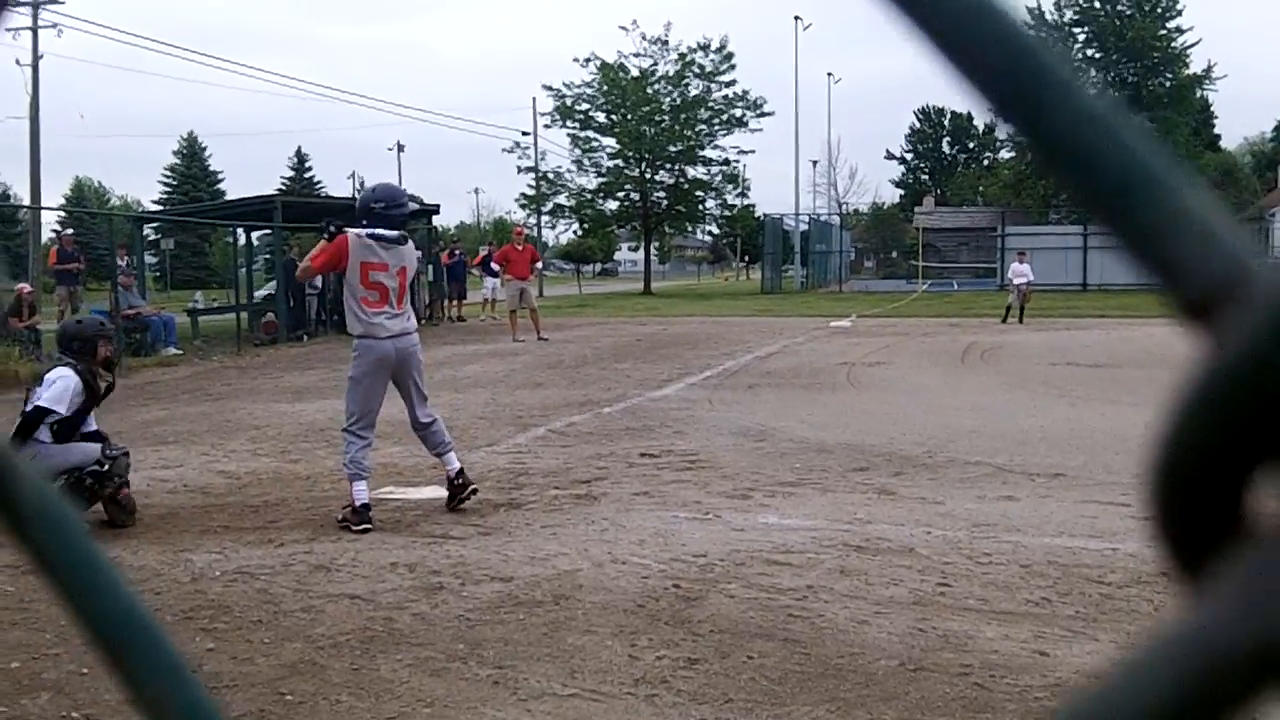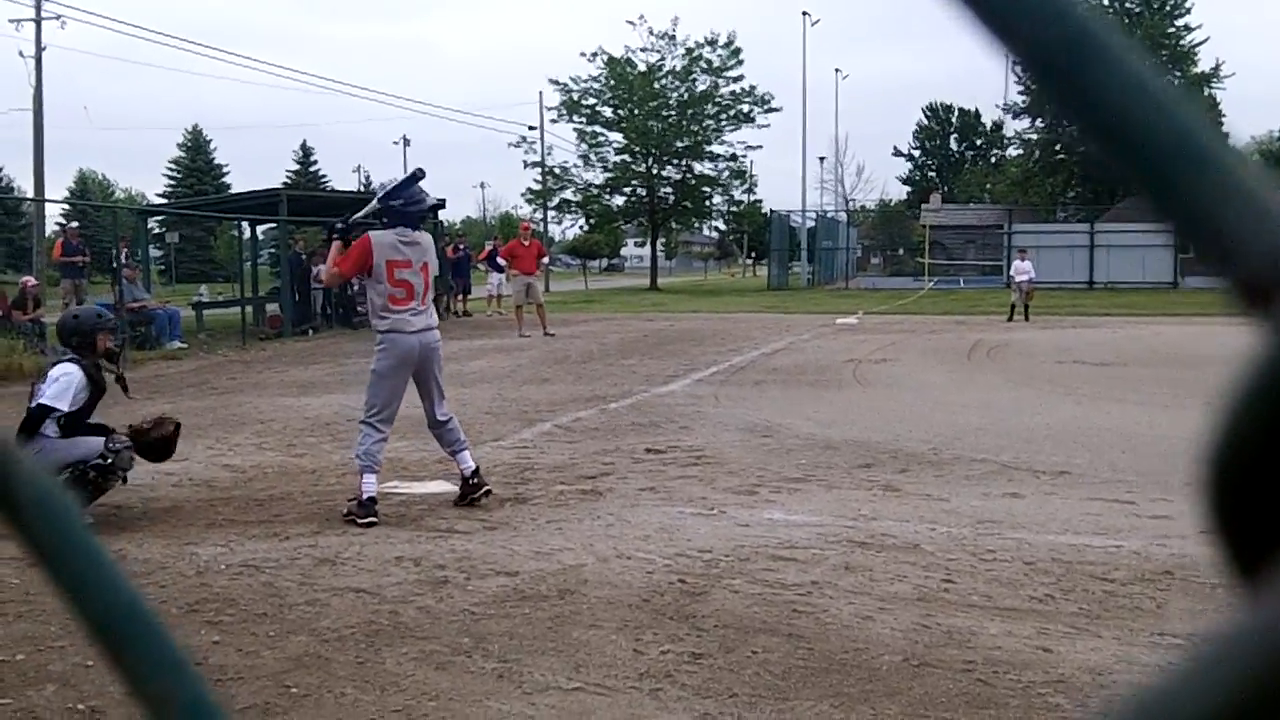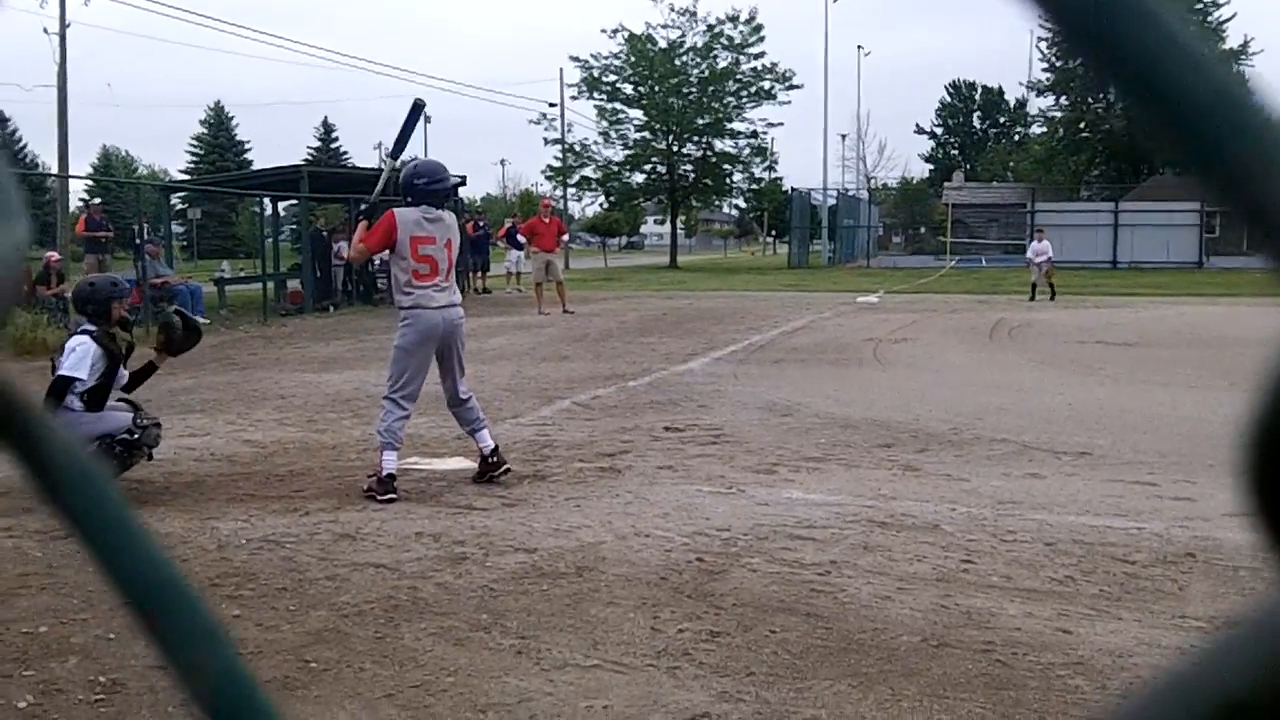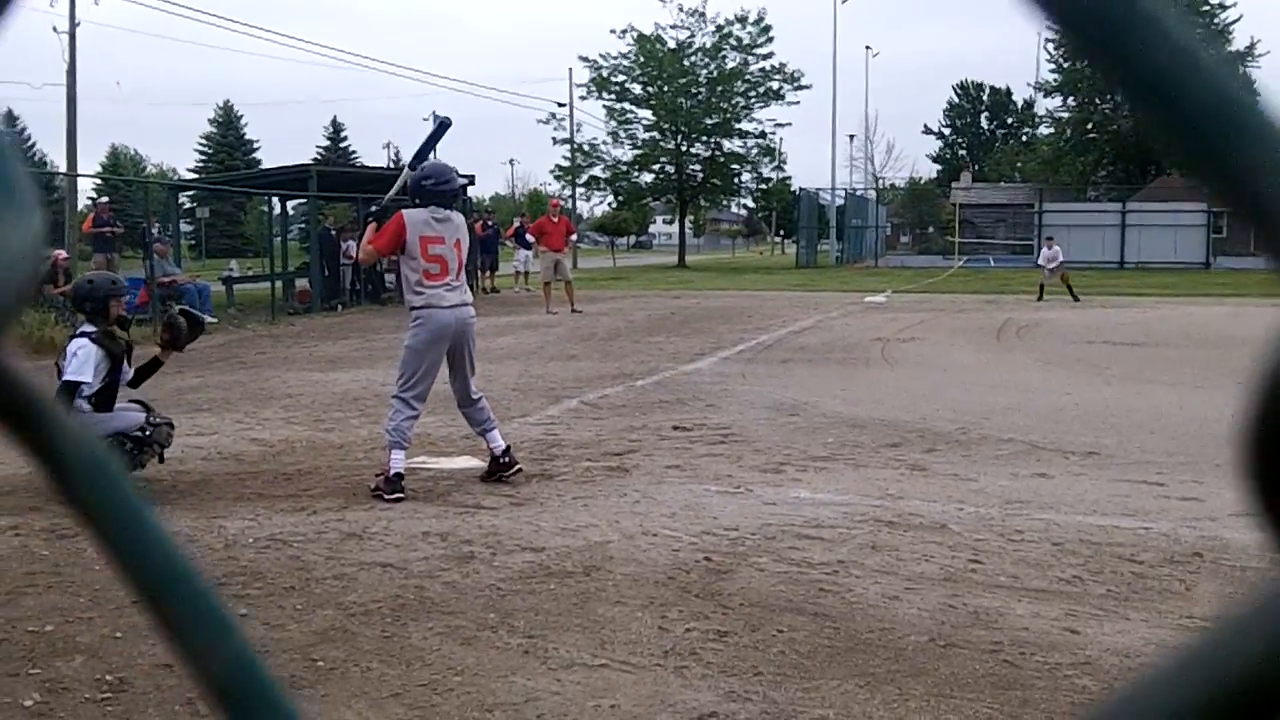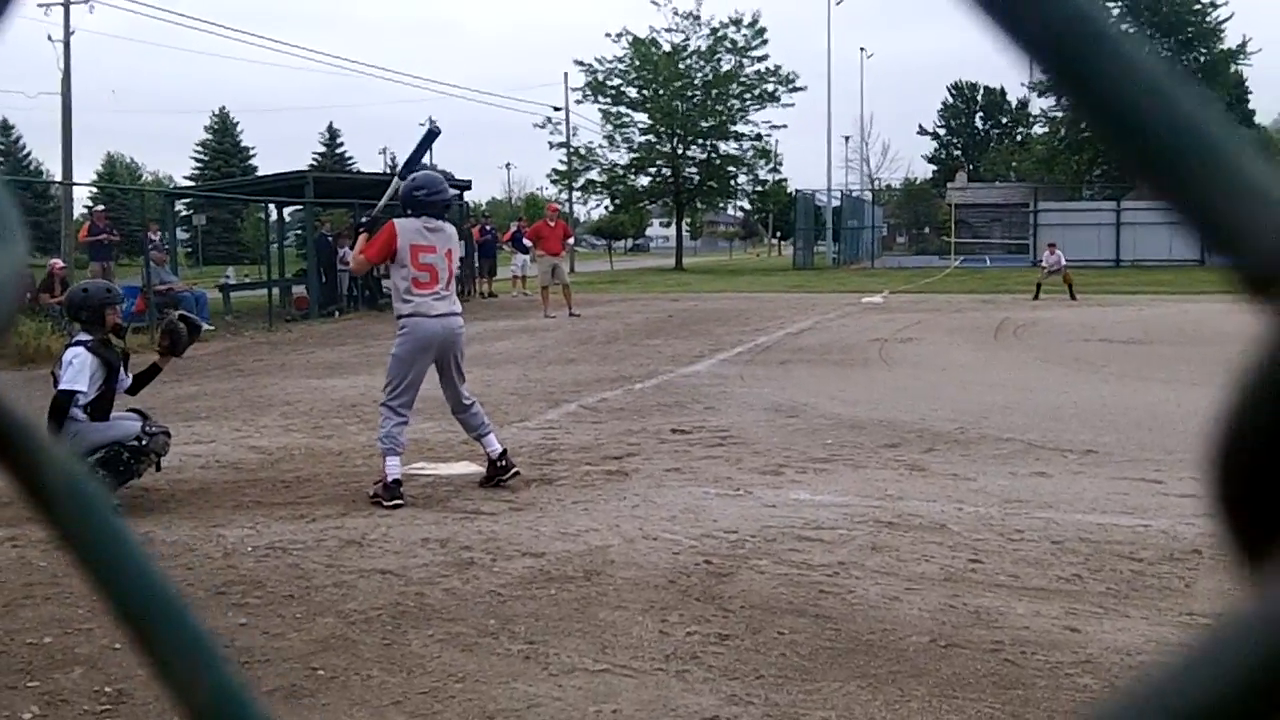
dt=0.3s
person 1, frame 1
left shoulder: (349, 243)
right shoulder: (407, 249)
left elbow: (304, 272)
left wrist: (325, 240)
left hip: (370, 345)
right hip: (407, 341)
left knee: (358, 427)
right knee: (423, 415)
left ankle: (359, 506)
right ankle: (457, 477)
person 1, frame 2
left shoulder: (372, 241)
right shoulder: (427, 242)
left elbow: (331, 279)
left wrist: (337, 240)
left hip: (394, 341)
right hip: (429, 337)
left knee: (375, 421)
right knee: (438, 412)
left ankle: (366, 500)
right ankle: (472, 477)
person 1, frame 3
left shoulder: (397, 219)
right shoulder: (450, 221)
left elbow: (356, 255)
left wrist: (363, 219)
left hip: (418, 318)
right hip: (452, 315)
left knee: (398, 397)
right knee: (458, 391)
left ankle: (386, 476)
right ankle: (491, 456)
person 1, frame 4
left shoulder: (406, 220)
right shoulder: (459, 221)
left elbow: (365, 257)
left wrist: (372, 222)
left hip: (429, 317)
right hip: (464, 314)
left knee: (408, 397)
right knee: (467, 391)
left ankle: (393, 476)
right ankle: (502, 456)
person 1, frame 5
left shoulder: (397, 229)
right shoulder: (451, 233)
left elbow: (358, 266)
left wrist: (364, 231)
left hip: (416, 327)
right hip: (452, 324)
left knee: (395, 405)
right knee: (460, 398)
left ankle: (391, 482)
right ankle: (499, 459)
person 2, frame 1
left shoulder: (87, 380)
right shoulder: (68, 377)
left elbow: (90, 434)
right elbow: (33, 417)
left wrist: (115, 484)
left hip: (45, 451)
right hip: (33, 454)
left knee: (99, 443)
right knee: (116, 458)
person 2, frame 2
left shoulder: (90, 370)
right shoulder: (72, 372)
left elbow: (79, 426)
right elbow: (38, 413)
left wrist: (124, 436)
left hip: (53, 445)
right hip: (40, 449)
right knee: (120, 451)
person 2, frame 3
left shoulder: (106, 339)
right shoulder: (86, 343)
left elbow: (126, 384)
right elbow: (58, 388)
left wrist: (158, 359)
left hip: (82, 417)
right hip: (68, 423)
left knee: (129, 410)
right knee: (147, 428)
person 2, frame 4
left shoulder: (109, 339)
right shoulder: (87, 344)
left elbow: (132, 380)
right elbow: (66, 393)
left wrist: (164, 354)
left hip: (94, 416)
right hip: (79, 422)
left knee: (141, 410)
person 2, frame 5
left shoulder: (104, 347)
right shoulder: (83, 353)
left elbow: (131, 386)
right elbow: (61, 402)
left wrist: (162, 360)
left hip: (89, 426)
right hip: (74, 433)
left knee: (137, 419)
right knee: (156, 437)
